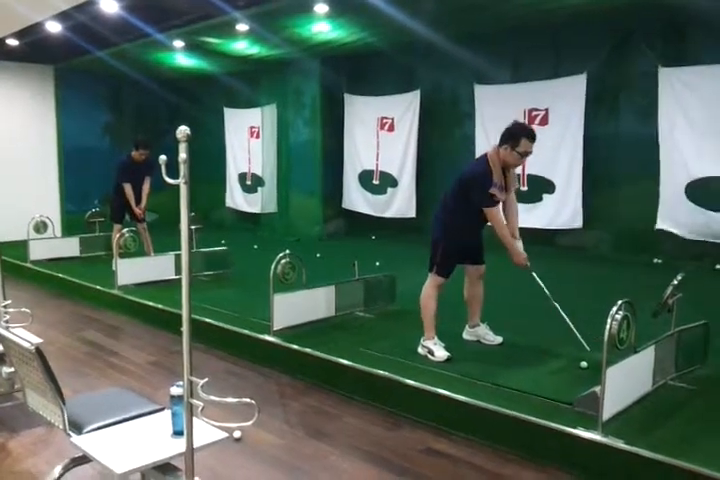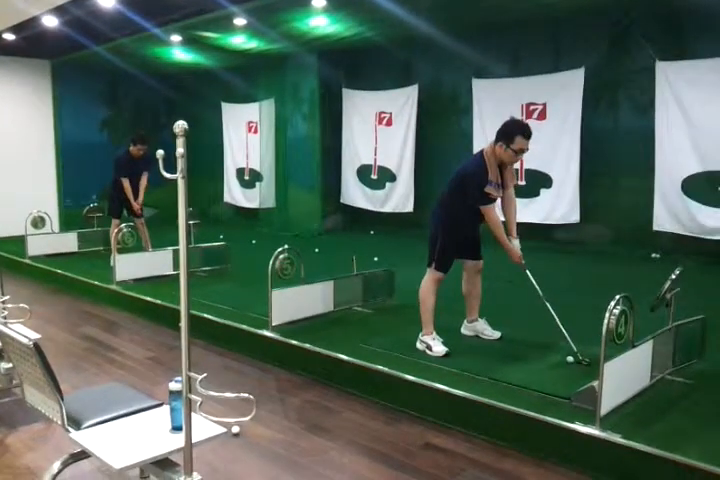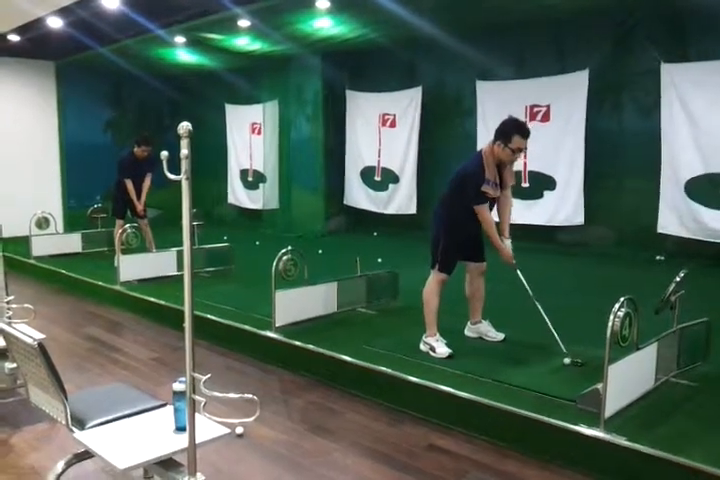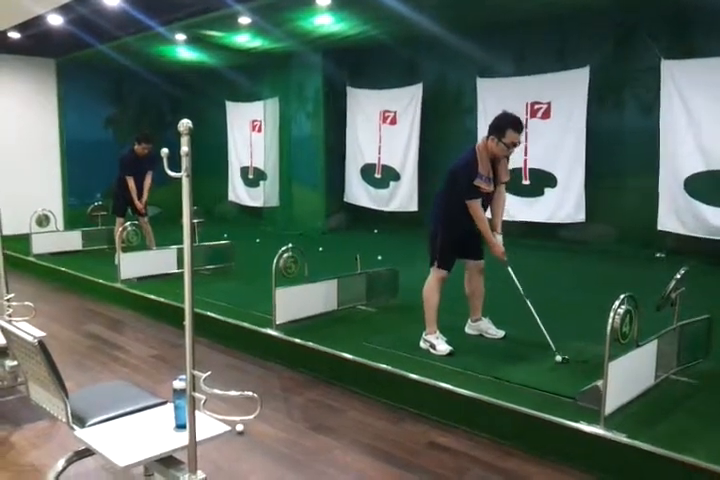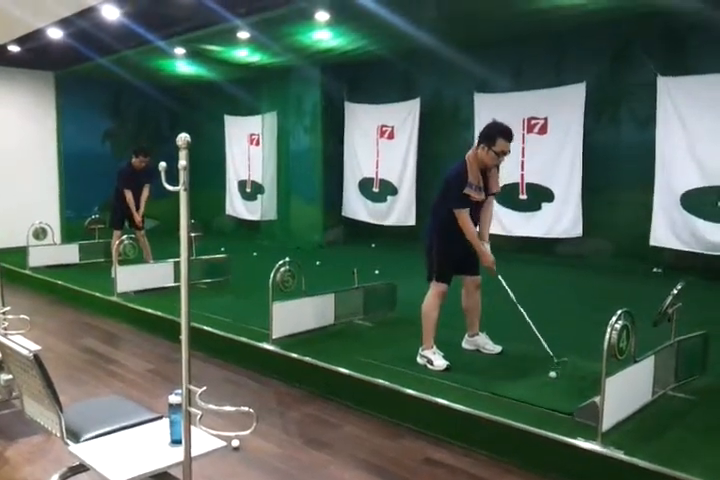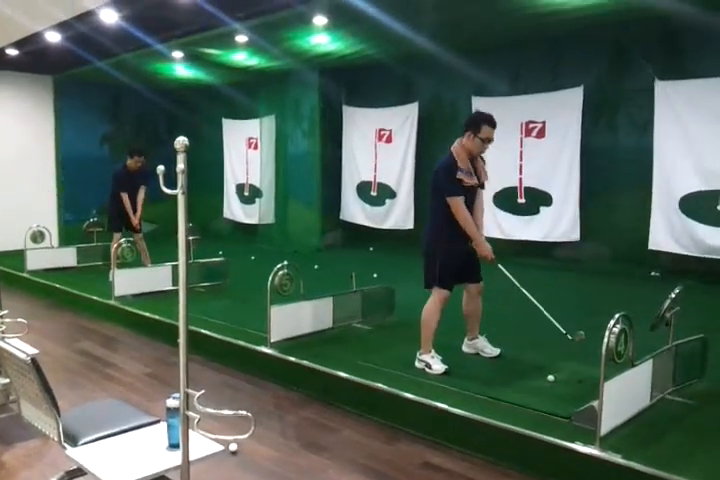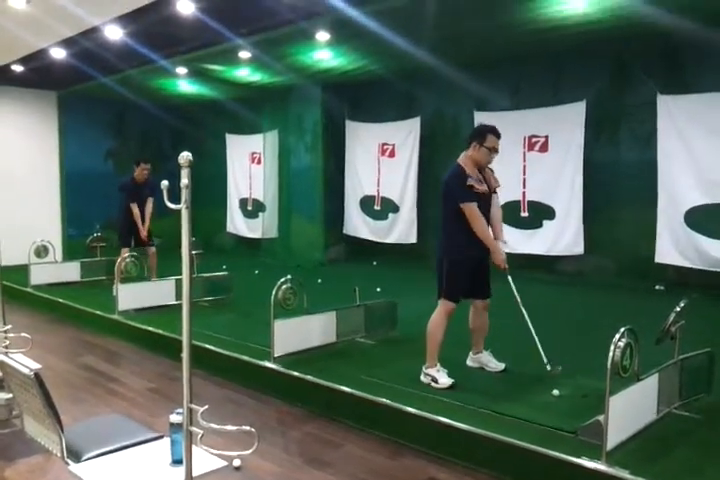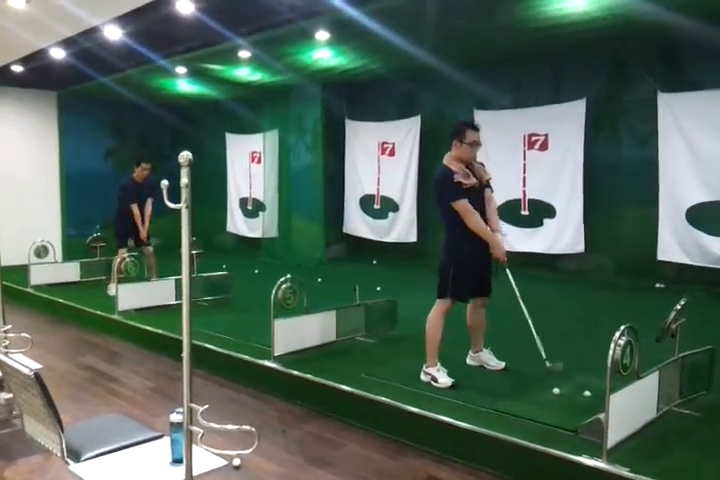
dt=0.4s
person 1, frame 1
left shoulder: (506, 165)
right shoulder: (480, 174)
left elbow: (510, 200)
right elbow: (494, 217)
left wrist: (517, 239)
right wrist: (513, 251)
left hip: (471, 227)
right hip: (449, 227)
left knee: (477, 272)
right knee: (436, 279)
left ankle: (473, 327)
right ankle: (428, 340)
person 1, frame 2
left shoulder: (504, 161)
right shoulder: (476, 171)
left elbow: (508, 194)
right elbow: (490, 214)
left wrist: (513, 236)
right wrist: (509, 249)
left hip: (469, 222)
right hip: (447, 222)
left knee: (475, 267)
right knee: (435, 274)
left ankle: (472, 321)
right ankle: (426, 335)
person 1, frame 3
left shoulder: (505, 162)
right shoulder: (474, 171)
left elbow: (506, 195)
right elbow: (484, 214)
left wrist: (505, 236)
right wrist: (501, 249)
left hip: (471, 224)
right hip: (449, 223)
left knee: (478, 269)
right knee: (439, 275)
left ankle: (475, 323)
right ankle: (430, 337)
person 1, frame 4
left shoulder: (501, 158)
right shoulder: (468, 165)
left elbow: (500, 191)
right elbow: (475, 208)
left wrist: (497, 232)
right wrist: (492, 243)
left hip: (469, 222)
right hip: (447, 220)
left knee: (477, 267)
right knee: (439, 273)
left ankle: (476, 321)
right ankle: (430, 334)
person 1, frame 5
left shoulder: (491, 169)
right shoulder: (458, 176)
left elbow: (487, 204)
right elbow: (463, 219)
left wrist: (485, 242)
right wrist: (483, 252)
left hip: (466, 236)
right hip: (443, 235)
left knee: (473, 282)
right knee: (439, 288)
left ankle: (473, 336)
right ankle: (427, 350)
person 1, frame 6
left shoulder: (477, 162)
right shoulder: (448, 167)
left elbow: (477, 200)
right elbow: (458, 209)
left wrist: (479, 238)
right wrist: (480, 242)
left hip: (464, 240)
right hip: (443, 241)
left knee: (475, 287)
right knee: (440, 294)
left ankle: (472, 340)
right ankle: (425, 354)
person 1, frame 7
left shoulder: (486, 174)
right shoulder: (457, 176)
left elbow: (494, 207)
right elbow: (473, 216)
left wrist: (499, 242)
right wrist: (494, 248)
left hip: (478, 251)
right hip: (454, 252)
left knee: (482, 302)
right knee: (447, 305)
left ankle: (477, 354)
right ankle: (430, 367)
person 1, frame 8
left shoulder: (478, 170)
right shoulder: (445, 176)
left elbow: (489, 201)
right elbow: (466, 213)
left wrist: (496, 234)
right wrist: (493, 241)
left hip: (480, 248)
right hip: (459, 250)
left knee: (479, 299)
right knee: (444, 303)
left ankle: (477, 352)
right ankle: (430, 366)
person 2, frame 1
left shoulder: (148, 163)
right shoulder: (124, 164)
left elbow: (146, 183)
right elbow: (127, 187)
left wrist: (143, 203)
right wrist: (134, 208)
left hip: (137, 198)
right hip: (120, 198)
left knee: (142, 226)
right knee: (117, 227)
left ankle: (151, 255)
right ankle: (115, 258)
person 2, frame 2
left shoulder: (146, 158)
right shoulder: (121, 159)
left elbow: (144, 178)
right elbow: (125, 182)
left wrist: (140, 199)
right wrist: (132, 203)
left hip: (135, 193)
right hip: (118, 193)
left knee: (140, 221)
right knee: (116, 222)
left ankle: (149, 250)
right ankle: (114, 254)
person 2, frame 3
left shoulder: (150, 160)
right shoulder: (125, 160)
left elbow: (147, 179)
right elbow: (128, 183)
left wrist: (142, 200)
right wrist: (135, 203)
left hip: (138, 194)
right hip: (122, 194)
left knee: (144, 222)
right knee: (120, 223)
left ankle: (153, 251)
right ankle: (118, 255)
person 2, frame 4
left shoulder: (151, 157)
right shoulder: (126, 158)
left elbow: (148, 177)
right elbow: (130, 181)
left wrist: (144, 196)
right wrist: (135, 201)
left hip: (139, 192)
right hip: (122, 192)
left knee: (144, 220)
right knee: (120, 221)
left ankle: (153, 249)
right ankle: (118, 252)
person 2, frame 5
left shoulder: (148, 171)
right shoulder: (124, 171)
left elbow: (146, 190)
right elbow: (128, 194)
left wrist: (141, 210)
right wrist: (134, 214)
left hip: (137, 205)
right hip: (120, 205)
left knee: (141, 234)
right knee: (117, 234)
left ankle: (150, 262)
right ankle: (115, 265)
person 2, frame 6
left shoulder: (143, 172)
right shoulder: (120, 173)
left elbow: (141, 192)
right elbow: (124, 197)
left wrist: (138, 213)
right wrist: (131, 217)
left hip: (134, 207)
right hip: (117, 207)
left knee: (139, 237)
right knee: (117, 237)
left ankle: (148, 266)
right ankle: (113, 269)
person 2, frame 7
left shoulder: (151, 184)
right shoulder: (127, 185)
left elbow: (149, 204)
right elbow: (134, 208)
left wrist: (146, 226)
right wrist: (141, 229)
left hip: (143, 223)
right hip: (127, 222)
left knee: (152, 251)
right knee: (125, 253)
left ankle: (154, 280)
right ankle: (117, 283)
person 2, frame 8
left shoulder: (148, 184)
right shoulder: (127, 185)
left elbow: (148, 205)
right elbow: (134, 209)
left wrist: (146, 226)
right wrist: (140, 230)
left hip: (141, 222)
right hip: (124, 222)
left knee: (149, 251)
right knee: (122, 252)
left ankle: (154, 279)
right ankle: (112, 284)
